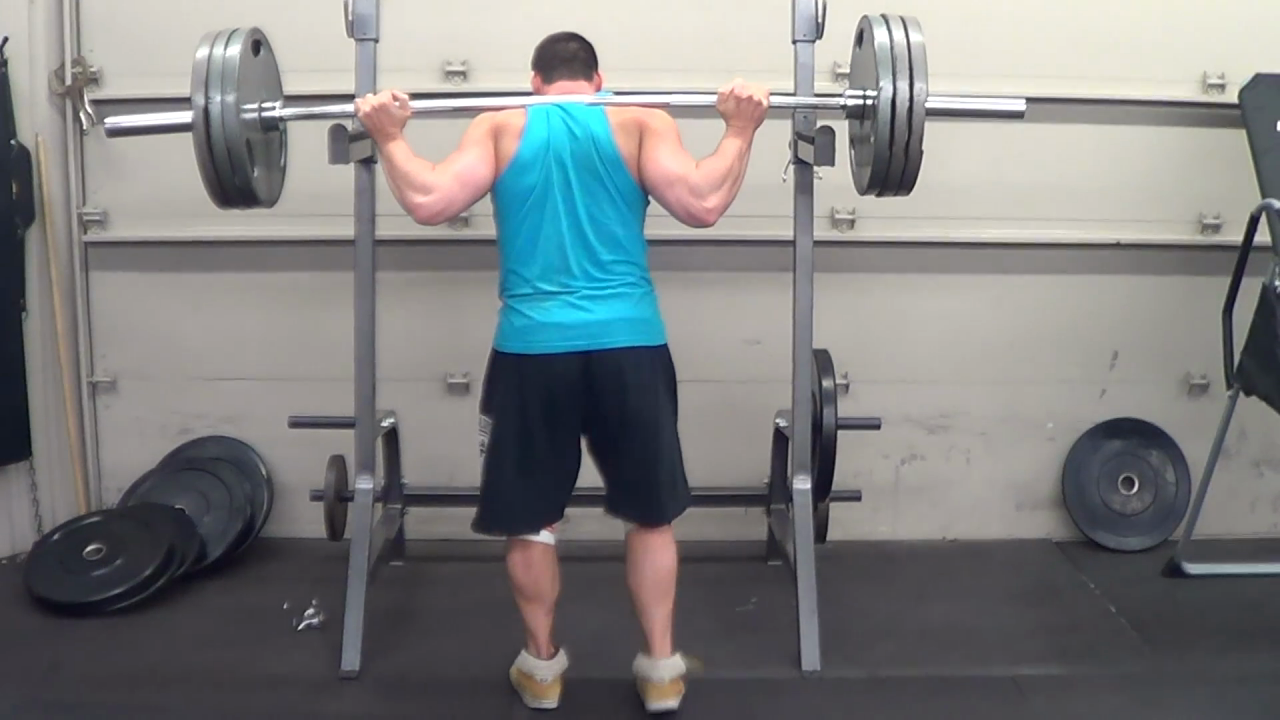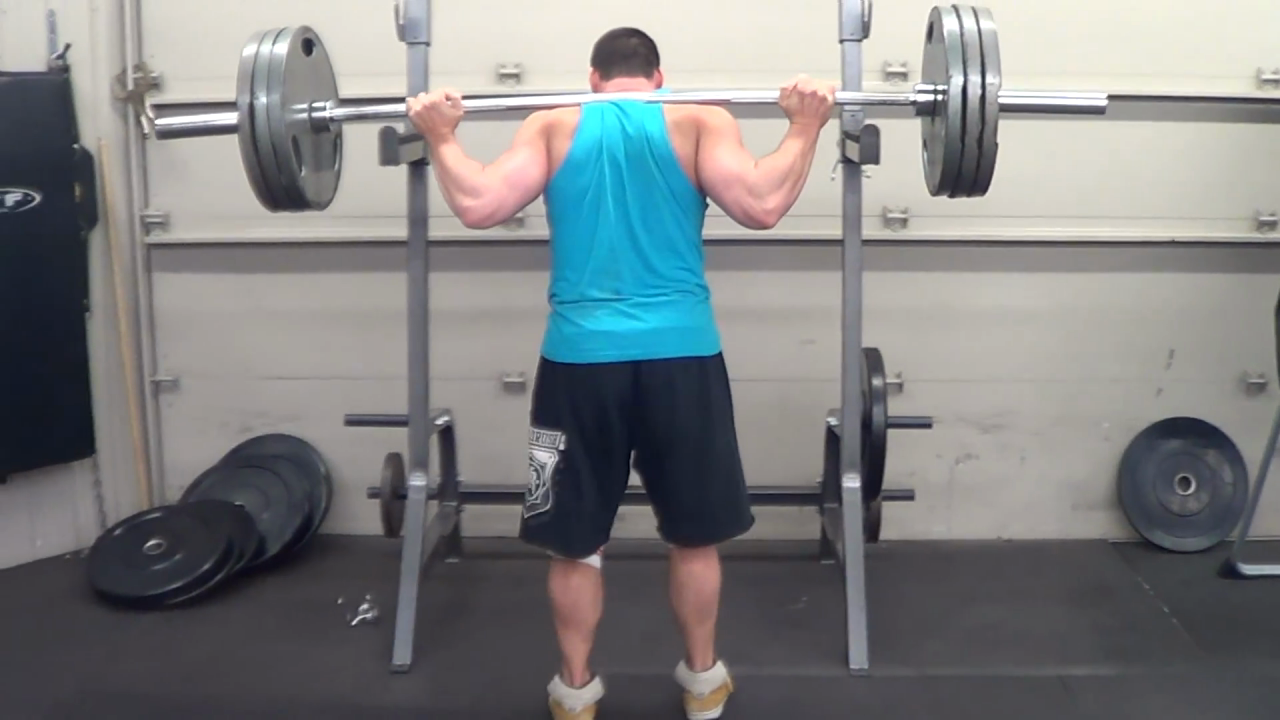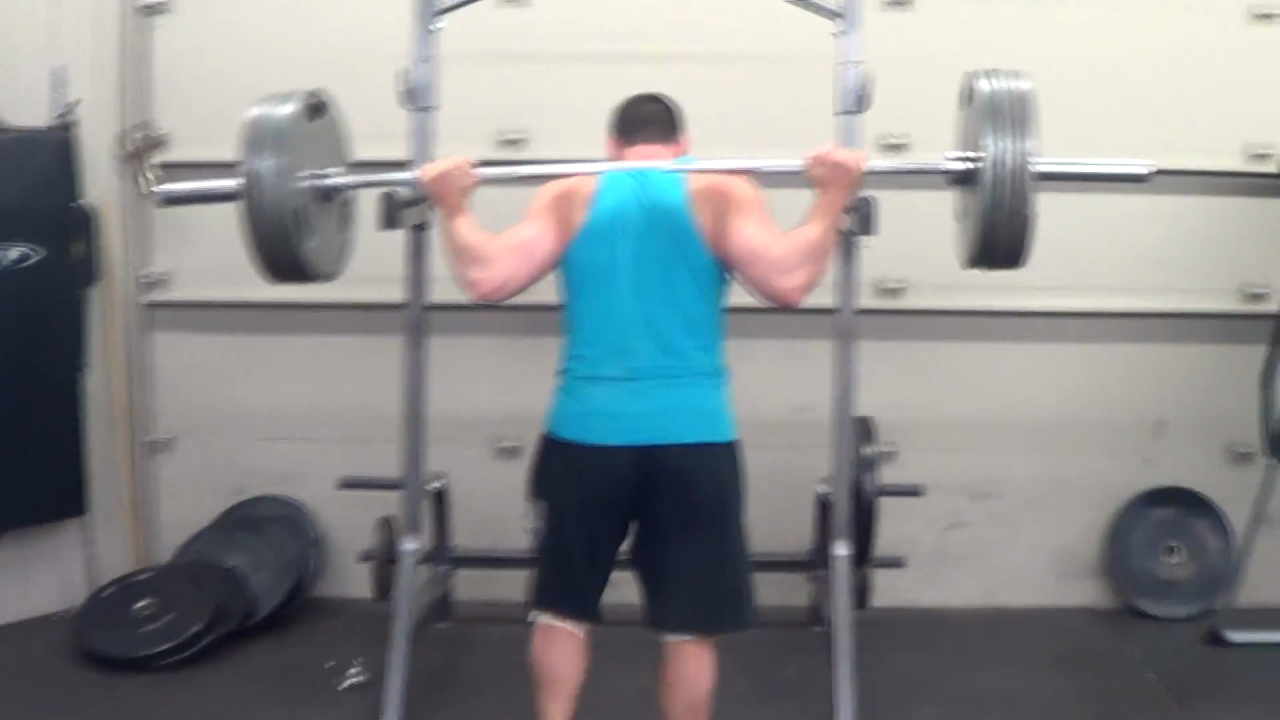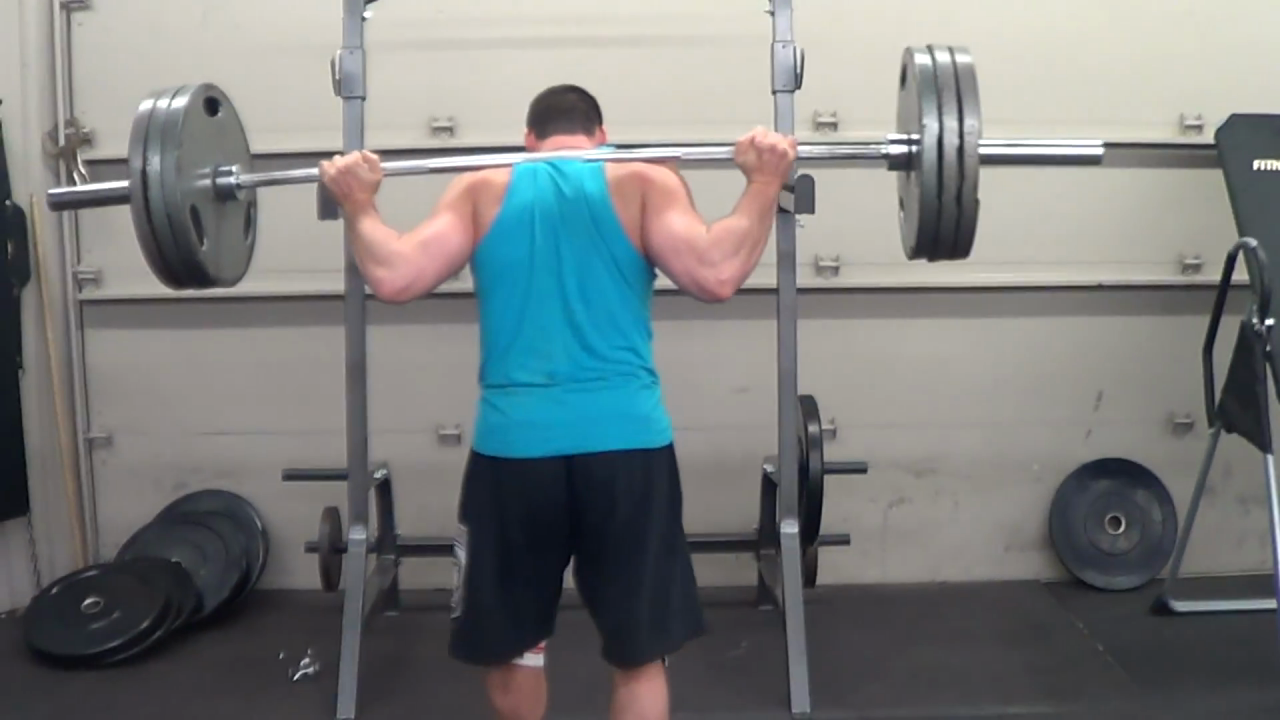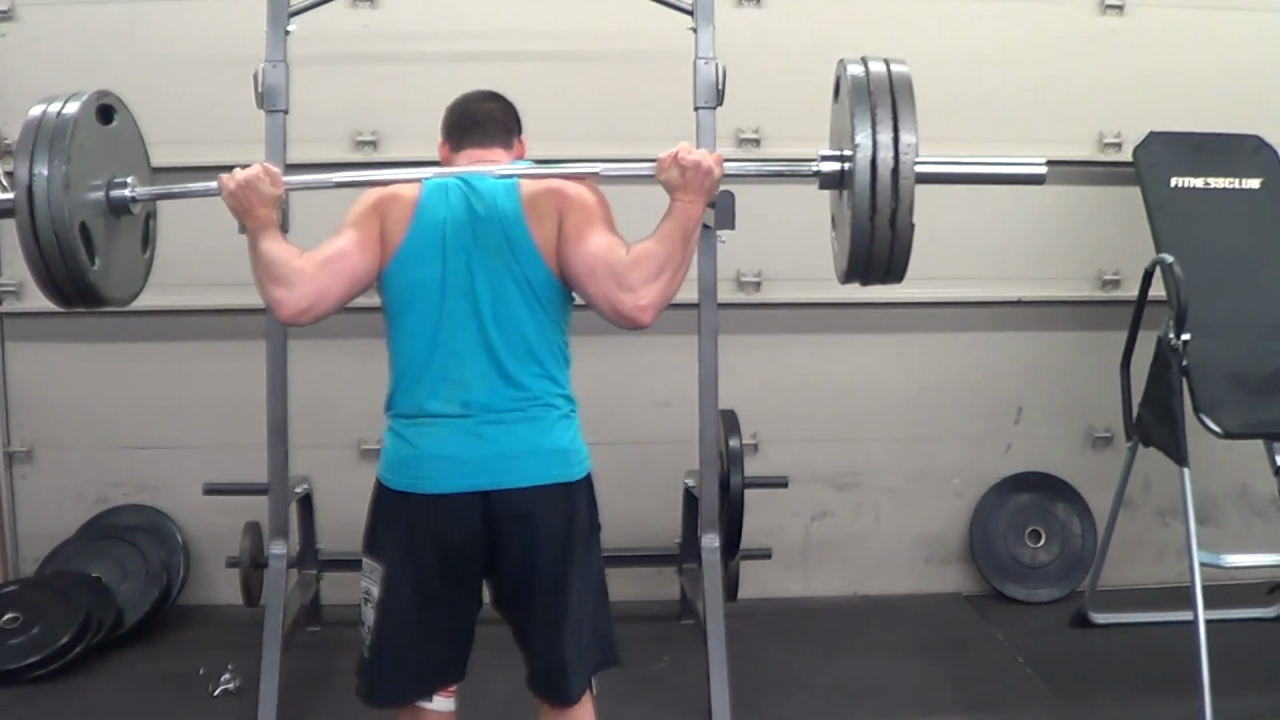
dt=1s
person 1, frame 1
left shoulder: (499, 125)
right shoulder: (641, 122)
left elbow: (428, 202)
right elbow: (704, 205)
left wrist: (388, 136)
right wrist: (740, 131)
left hip: (531, 348)
right hip: (630, 345)
left knee: (529, 520)
right knee: (650, 515)
left ankle: (542, 665)
person 1, frame 2
left shoulder: (553, 125)
right shoulder: (699, 120)
left elbow: (478, 206)
right elbow: (762, 205)
left wrist: (440, 137)
right wrist: (805, 126)
left hip: (579, 357)
right hip: (682, 354)
left knee: (574, 541)
right knee: (696, 533)
person 1, frame 3
left shoulder: (568, 196)
right shoulder: (722, 193)
left elbow: (488, 279)
right elbow: (786, 282)
left wrist: (453, 207)
right wrist: (833, 199)
left hip: (585, 434)
right hip: (694, 436)
left knee: (562, 605)
right knee: (691, 627)
person 1, frame 4
left shoulder: (481, 190)
right shoulder: (644, 182)
left elbow: (395, 279)
right elbow: (716, 275)
left wrist: (358, 203)
right wrist: (764, 183)
left hip: (512, 444)
right hip: (626, 441)
left knee: (509, 640)
right knee: (639, 652)
person 1, frame 5
left shoulder: (389, 206)
right shoulder: (563, 200)
left elbow: (295, 300)
right elbow: (635, 301)
left wrist: (259, 219)
right wrist: (689, 202)
left hip: (422, 478)
right hip: (543, 475)
